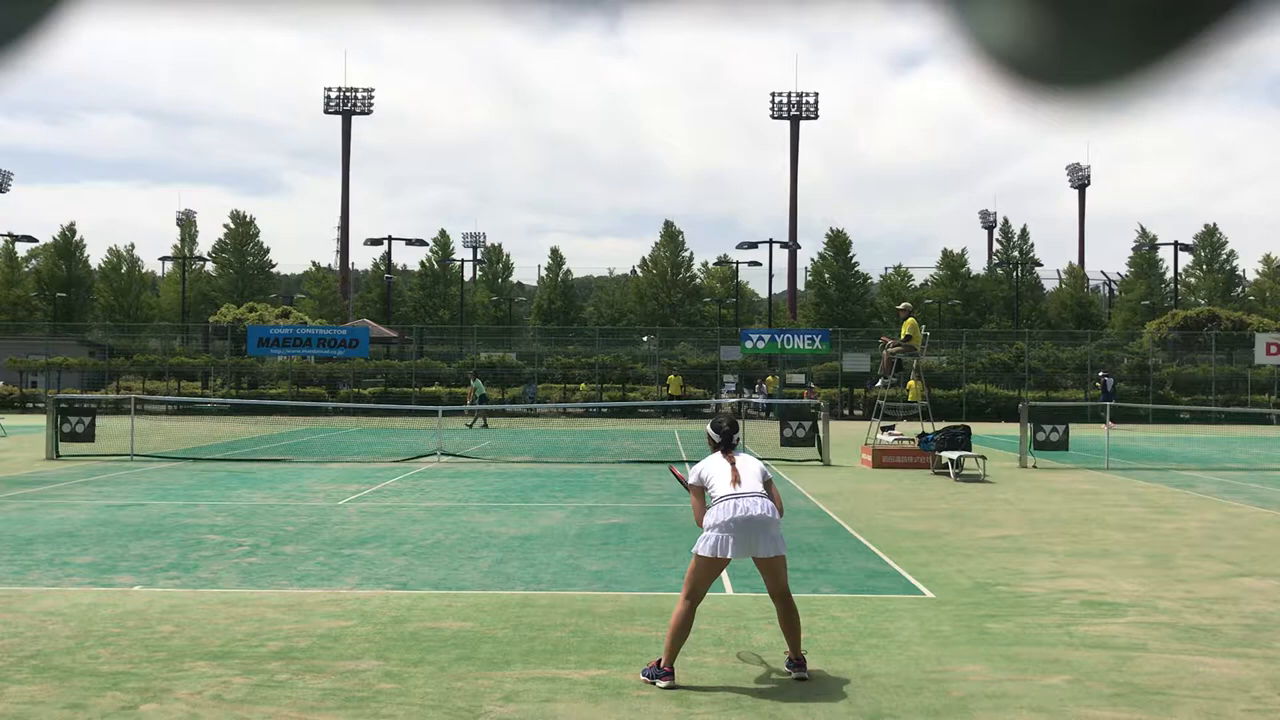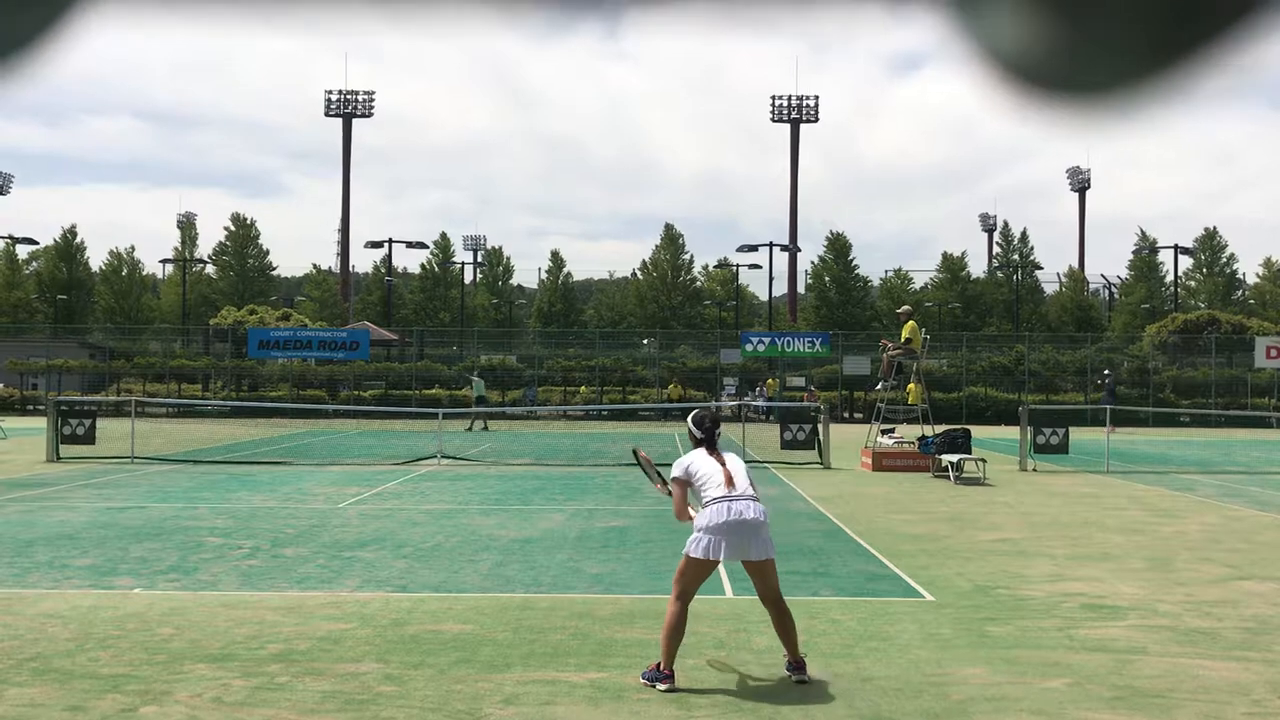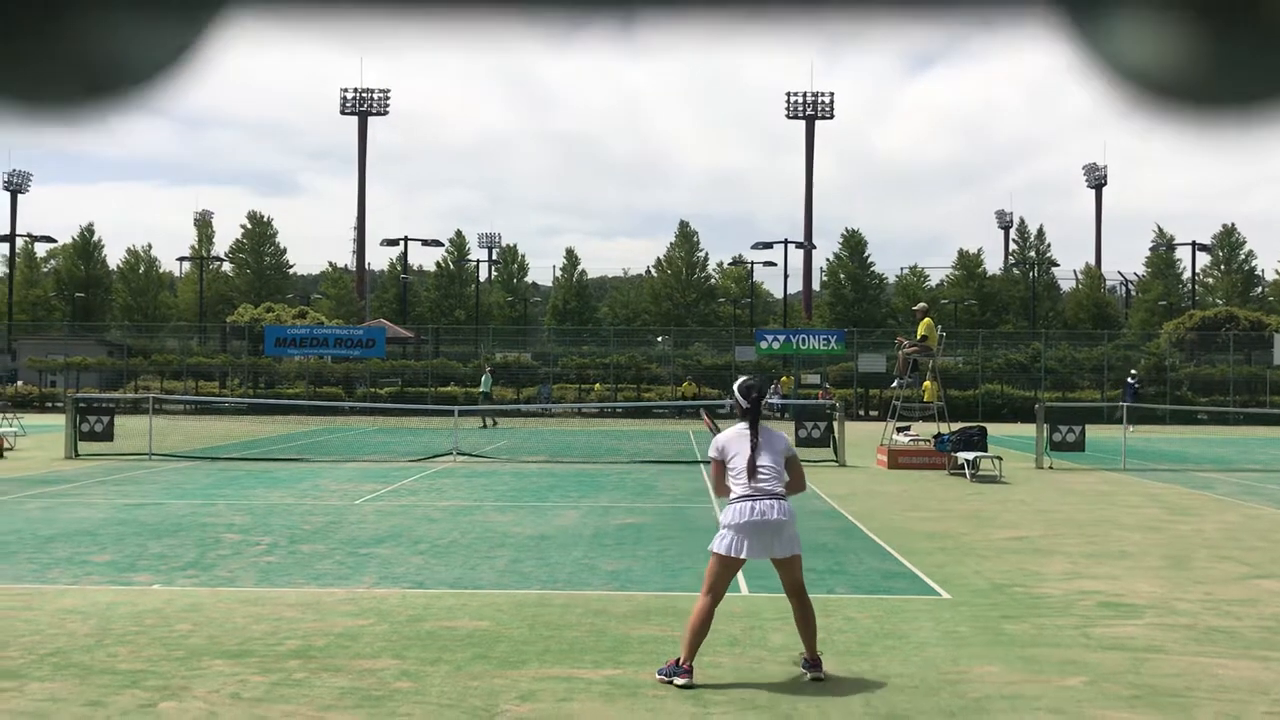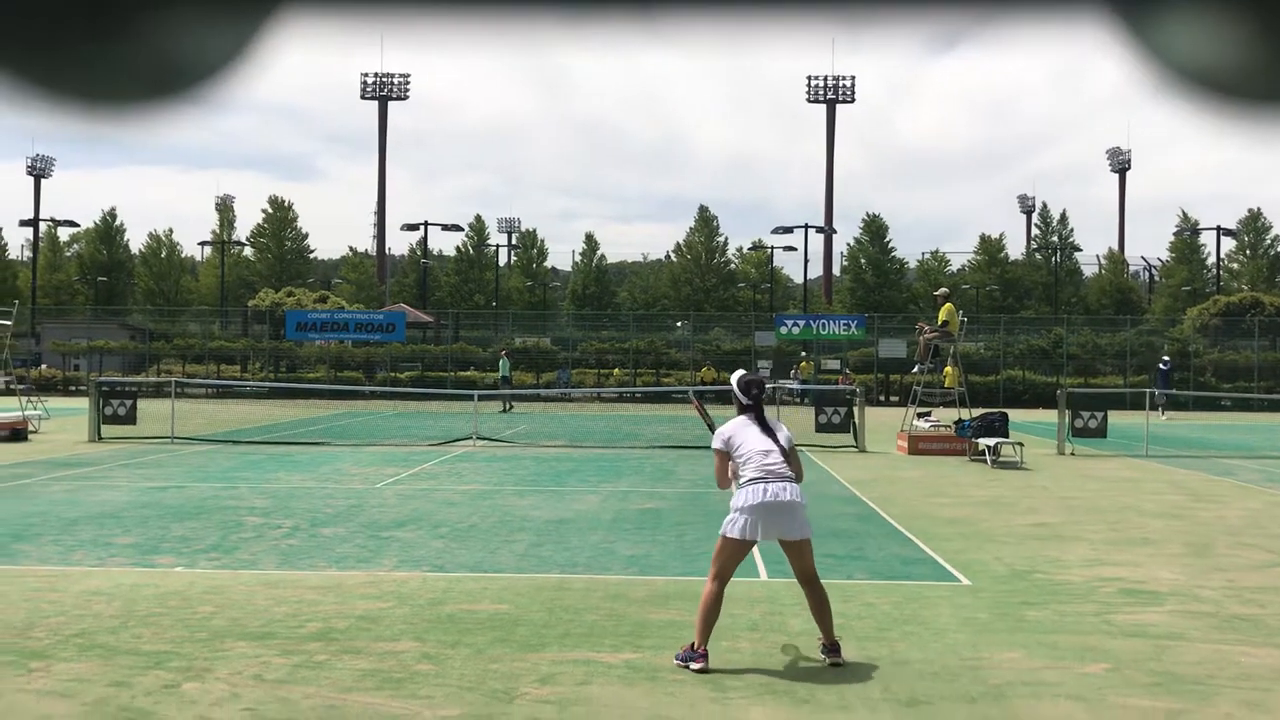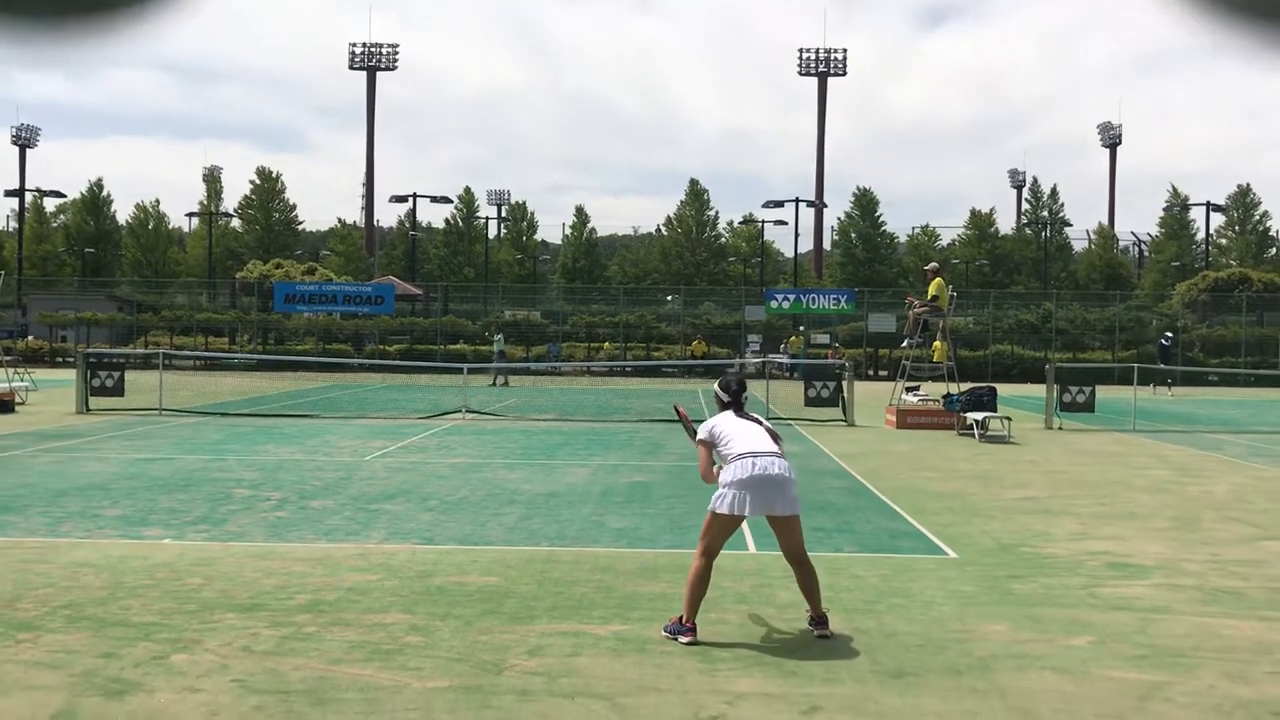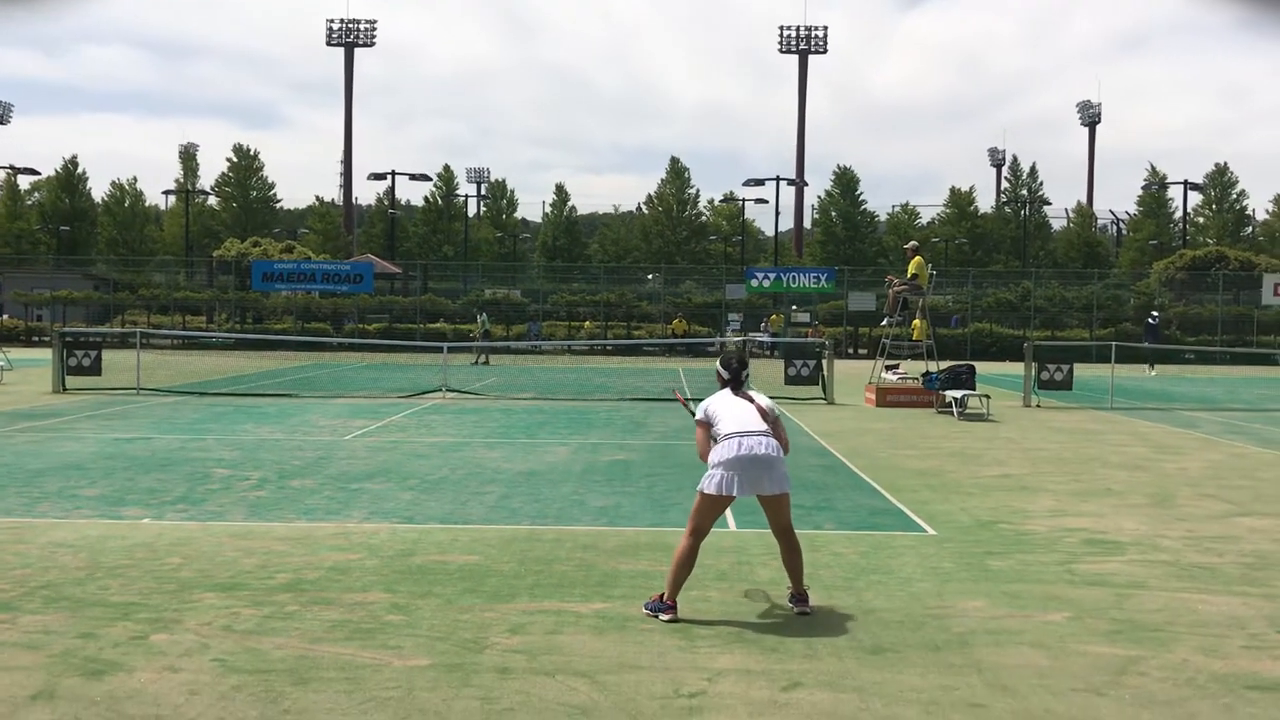
dt=0.5s
person 1, frame 1
left shoulder: (700, 467)
right shoulder: (755, 462)
left elbow: (700, 519)
right elbow: (778, 508)
left hip: (724, 517)
right hip: (764, 516)
left knee: (690, 597)
right knee: (781, 594)
left ankle: (664, 668)
right ankle: (797, 660)
person 1, frame 2
left shoulder: (684, 462)
right shoulder: (734, 458)
left elbow: (680, 513)
left wrist: (691, 514)
left hip: (715, 519)
right hip: (754, 515)
left knee: (680, 597)
right knee: (773, 598)
left ankle: (665, 671)
right ankle: (796, 663)
person 1, frame 3
left shoulder: (723, 440)
right shoulder: (780, 438)
left elbow: (720, 490)
right elbow: (799, 484)
left hip: (740, 516)
right hip: (780, 515)
left knee: (710, 595)
right knee: (797, 592)
left ankle: (683, 666)
right ankle: (813, 660)
person 1, frame 4
left shoulder: (726, 431)
right shoulder: (779, 428)
left elbow: (722, 483)
right elbow: (798, 475)
left hip: (751, 500)
right hip: (791, 498)
left knee: (716, 578)
right knee: (809, 579)
left ankle: (698, 651)
right ankle: (831, 646)
person 1, frame 5
left shoulder: (710, 425)
right shoulder: (761, 421)
left elbow: (706, 475)
left wrist: (718, 474)
left hip: (741, 474)
right hip: (780, 474)
left knee: (705, 553)
right knee: (797, 555)
left ankle: (686, 624)
right ankle: (819, 618)
person 1, frame 6
left shoulder: (708, 404)
right shoulder: (763, 400)
left elbow: (704, 454)
right elbow: (784, 445)
left hip: (729, 455)
right hip: (769, 453)
left knee: (694, 533)
right knee: (784, 531)
left ankle: (667, 602)
right ankle: (800, 596)
